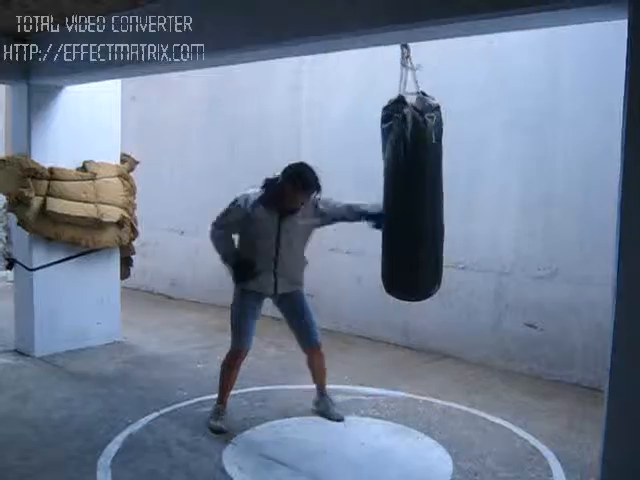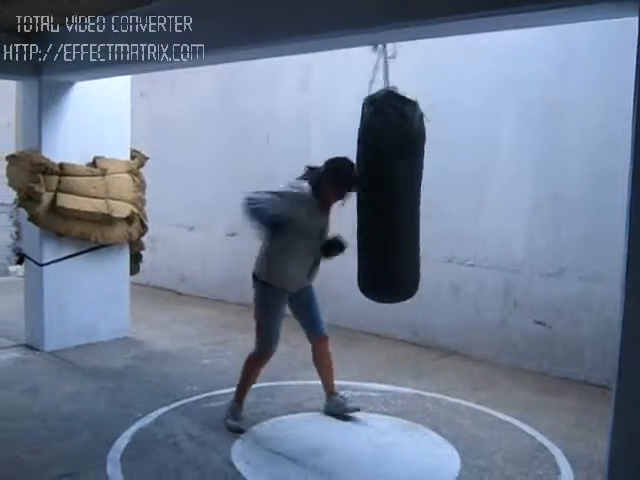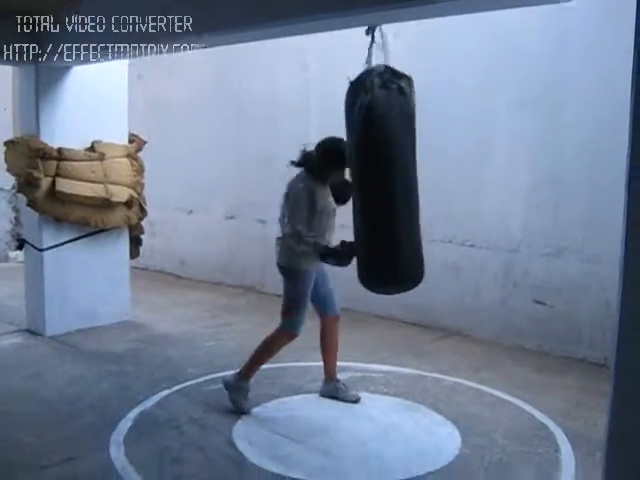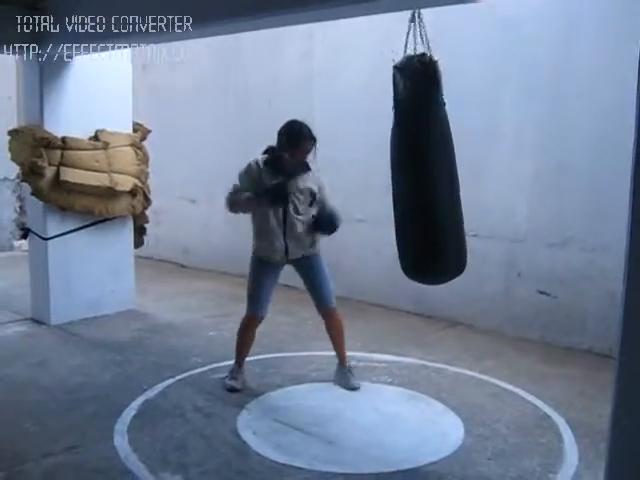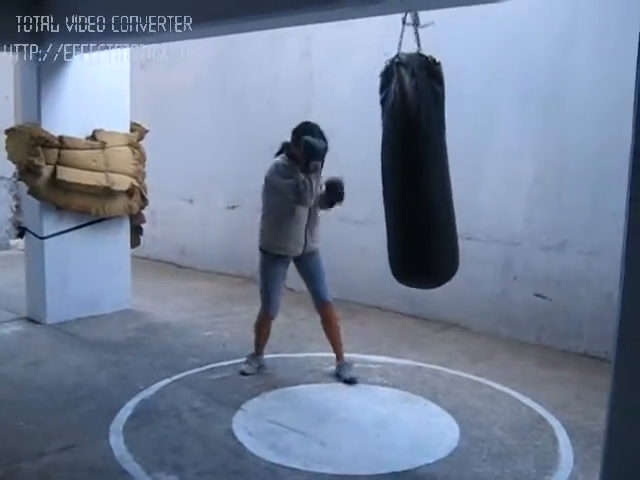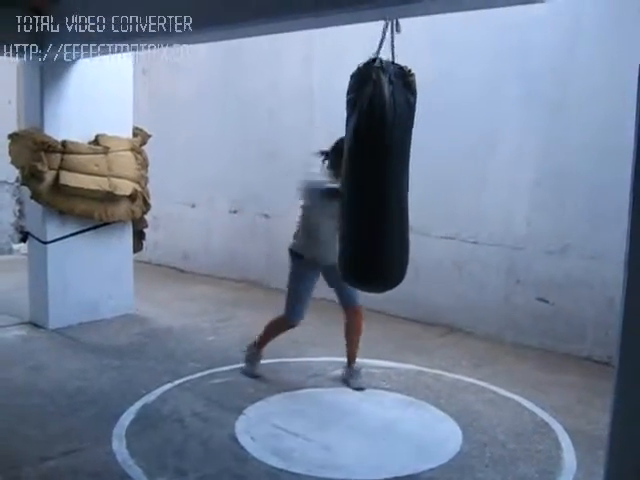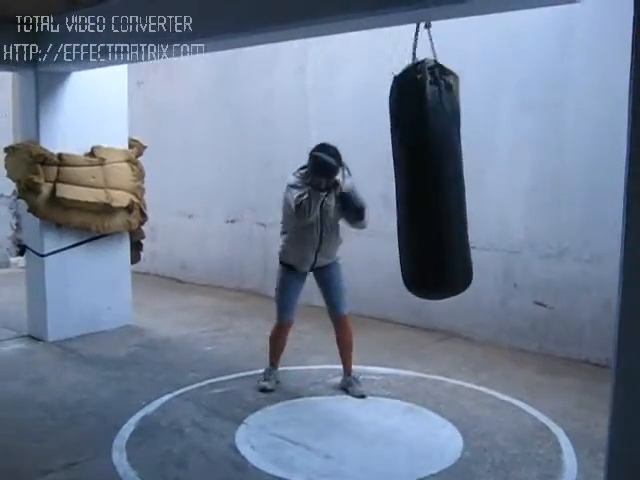
dt=0.7s
person 1, frame 1
left shoulder: (310, 207)
right shoulder: (249, 203)
left elbow: (342, 210)
right elbow: (219, 229)
left wrist: (370, 212)
right wrist: (233, 260)
left hip: (289, 286)
right hip: (250, 285)
left knee: (313, 347)
right knee: (238, 351)
left ankle: (322, 399)
right ankle: (220, 407)
person 1, frame 2
left shoulder: (319, 203)
right shoulder: (300, 193)
right elbow: (254, 201)
left wrist: (330, 245)
right wrist: (271, 220)
left hip: (299, 281)
right hip: (272, 281)
left knee: (320, 339)
right knee: (265, 350)
left ankle: (333, 398)
right ankle: (236, 405)
person 1, frame 3
left shoulder: (315, 181)
right shoulder: (305, 186)
right elbow: (298, 235)
left wrist: (342, 193)
right wrist: (329, 252)
left hip: (311, 261)
right hip: (298, 263)
left knee: (332, 318)
right knee: (289, 330)
left ankle: (331, 382)
right ankle: (240, 380)
person 1, frame 4
left shoulder: (308, 174)
right shoulder: (257, 168)
left elbow: (321, 203)
right elbow: (234, 202)
left wrist: (326, 215)
right wrist: (263, 197)
left hip: (305, 250)
right hip: (267, 253)
left knee: (329, 308)
right knee: (254, 314)
left ankle: (343, 365)
right ankle: (237, 369)
person 1, frame 5
left shoulder: (310, 166)
right shoulder: (279, 168)
left elbow: (317, 199)
right elbow: (302, 196)
left wrist: (331, 194)
right wrist: (311, 164)
left hip: (307, 246)
right hip: (275, 248)
left knee: (325, 304)
right knee: (268, 311)
left ankle: (341, 362)
right ankle: (257, 356)
person 1, frame 6
left shoulder: (338, 182)
right shoulder: (325, 184)
right elbow: (310, 191)
left hip: (335, 257)
right hip: (308, 257)
left knee: (355, 309)
right knee: (292, 318)
left ankle: (351, 367)
right ankle: (255, 350)
person 1, frame 7
left shoulder: (340, 187)
right shoulder: (297, 183)
left elbow: (359, 222)
right elbow: (302, 213)
left wrist: (356, 210)
right wrist: (317, 185)
left hip: (327, 260)
right hip: (293, 261)
left knee: (341, 317)
right knee: (284, 322)
left ankle: (348, 376)
right ankle: (271, 371)
